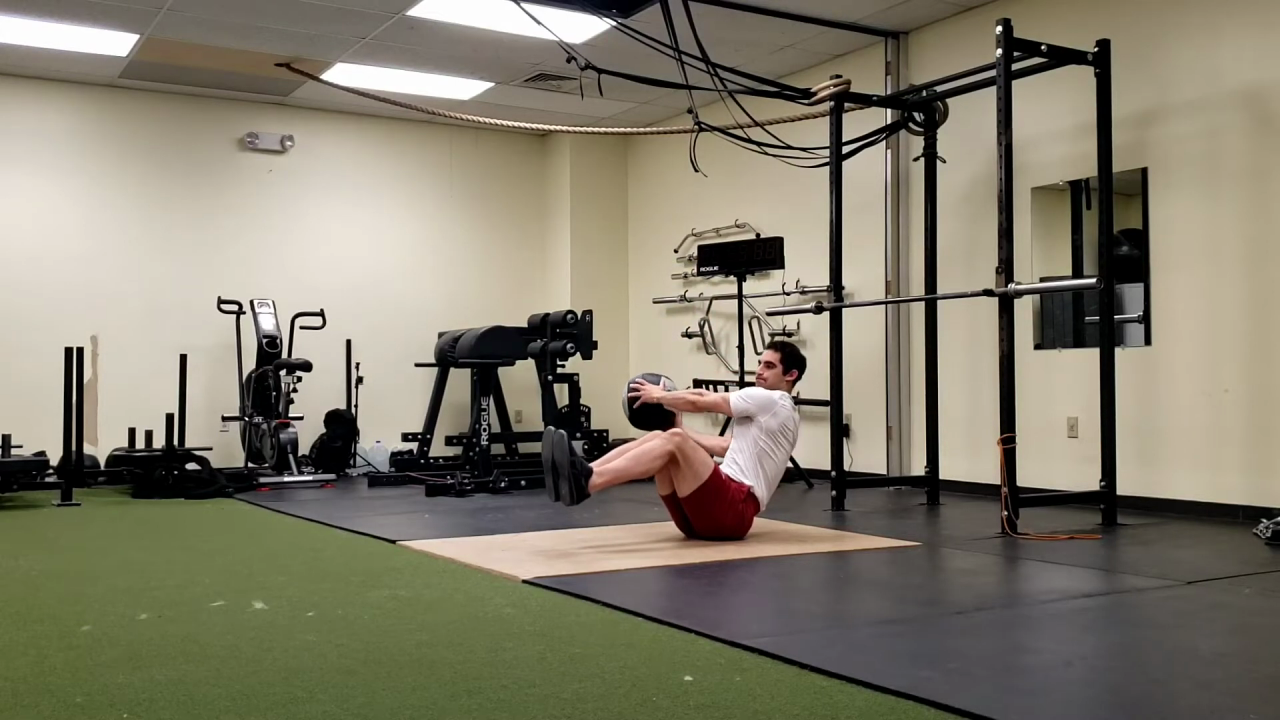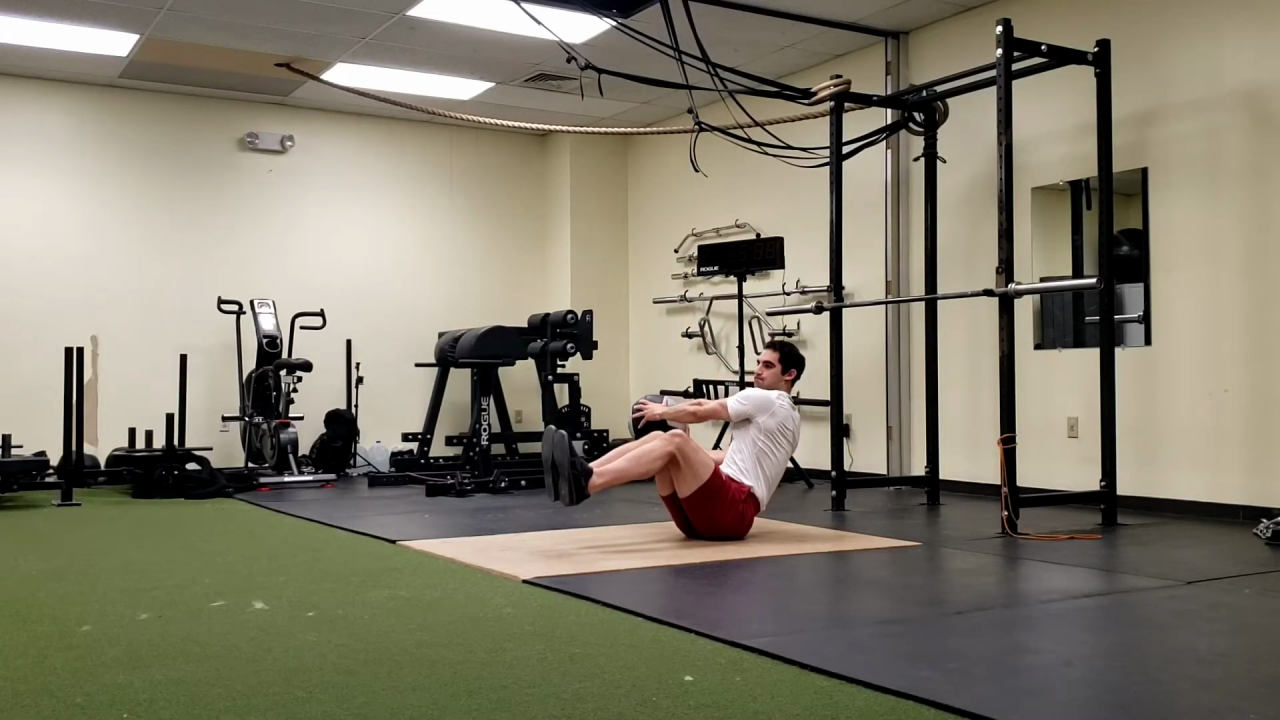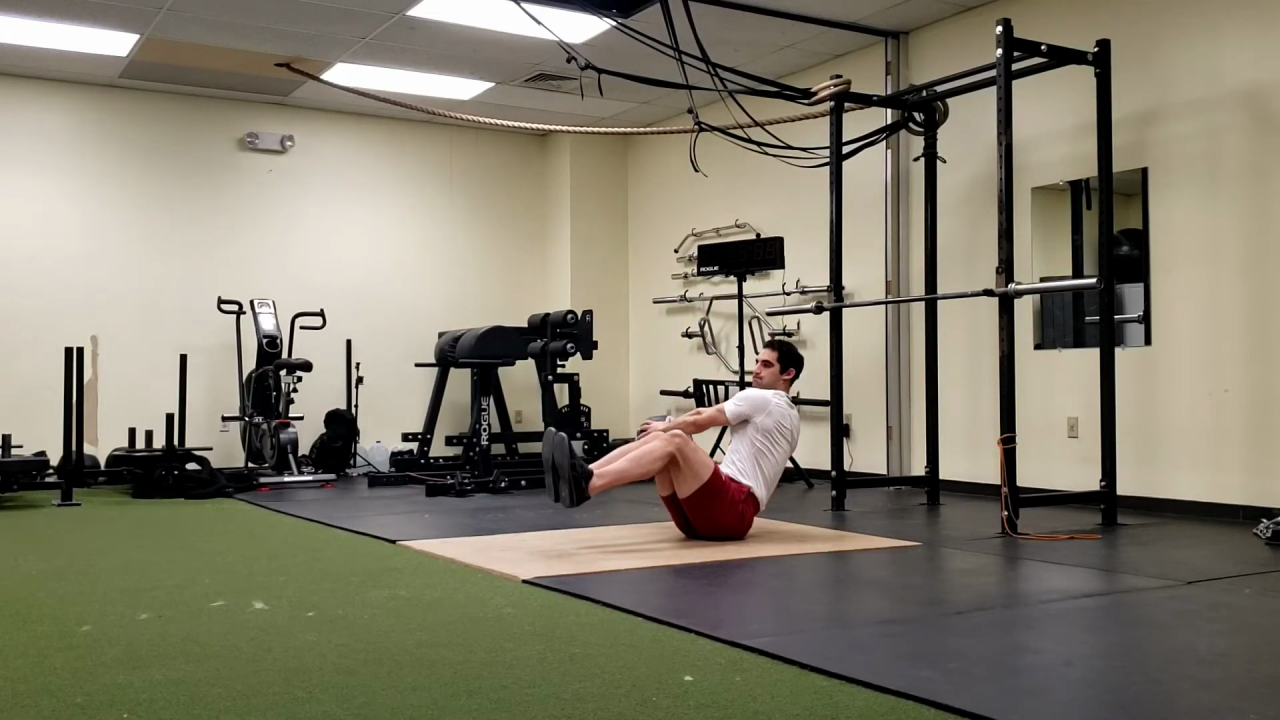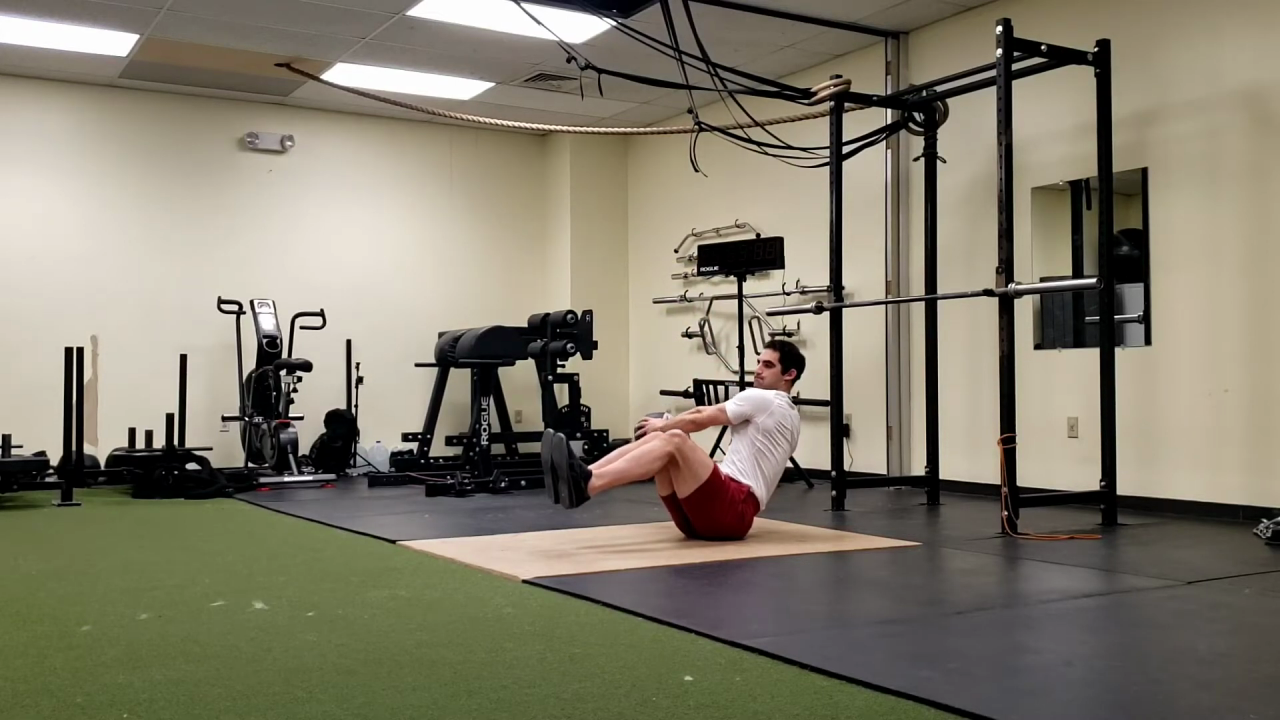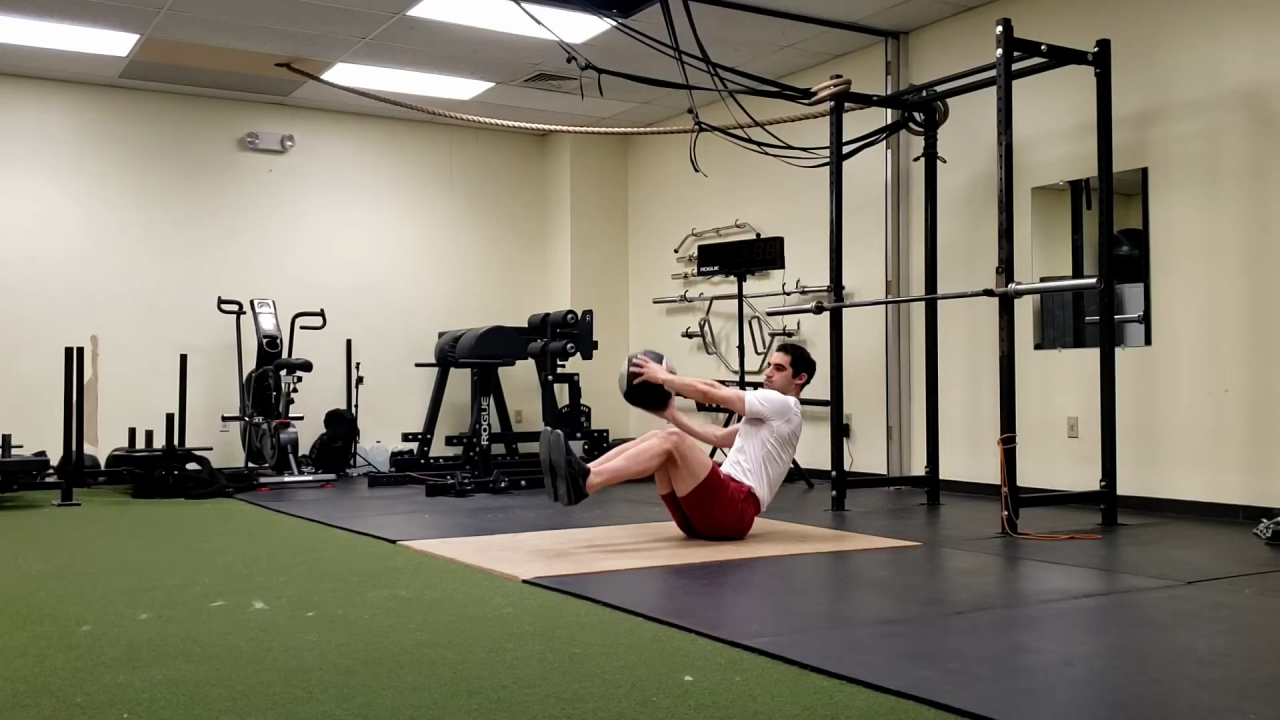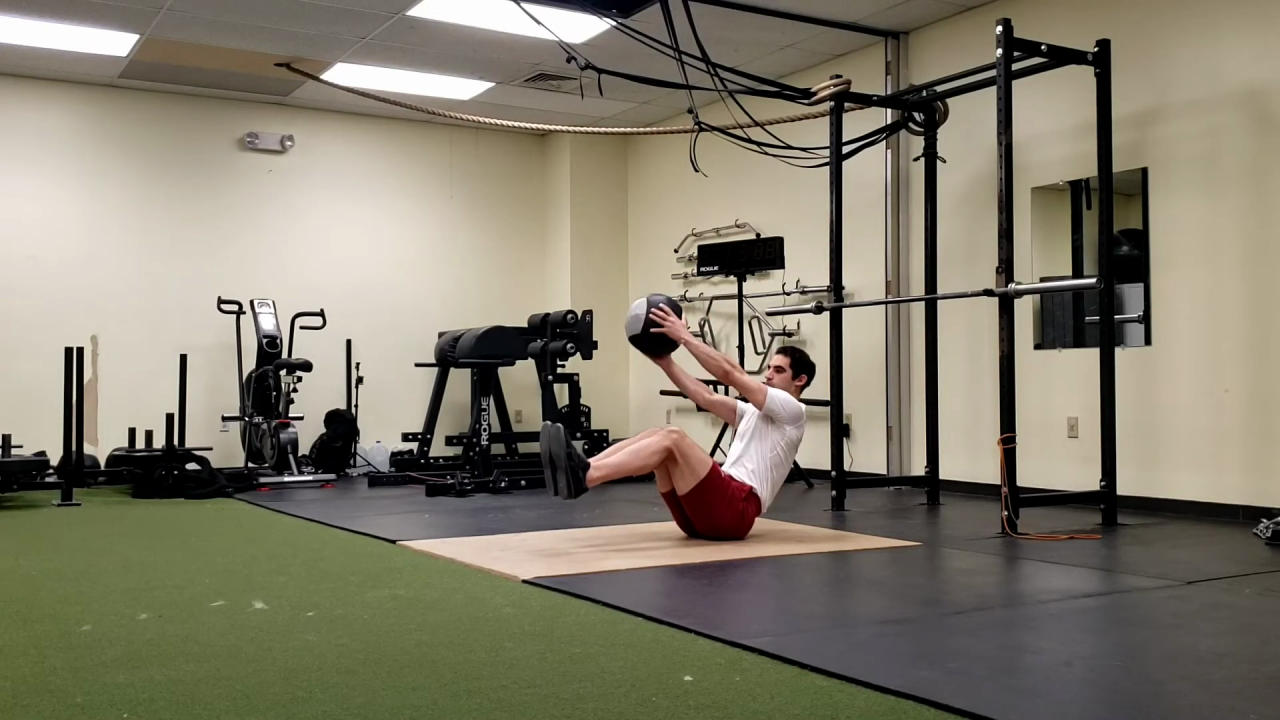
dt=0.4s
person 1, frame 1
left shoulder: (771, 400)
right shoulder: (769, 411)
left elbow: (702, 400)
right elbow: (727, 448)
left wrist: (660, 396)
right wrist: (684, 433)
left hip: (732, 510)
left knee: (674, 440)
right knee: (658, 438)
left ankle: (586, 483)
right ankle: (584, 473)
person 1, frame 2
left shoulder: (768, 400)
right shoulder: (774, 413)
left elbow: (701, 410)
left wrist: (662, 412)
right wrist: (689, 456)
left hip: (733, 510)
right hip: (709, 509)
left knee: (675, 440)
right knee: (657, 438)
left ankle: (585, 484)
right ankle: (582, 474)
person 1, frame 3
left shoulder: (762, 399)
right shoulder: (782, 414)
left elbow: (701, 420)
left wrist: (664, 426)
left hip: (732, 511)
left knee: (675, 440)
right knee: (658, 439)
left ankle: (586, 485)
right ankle: (583, 475)
person 1, frame 4
left shoulder: (766, 400)
right shoulder: (779, 414)
left elbow: (700, 419)
left wrist: (662, 424)
left hip: (732, 510)
right hip: (707, 509)
left knee: (674, 439)
right knee: (657, 439)
left ankle: (585, 486)
right ankle: (582, 476)
person 1, frame 5
left shoulder: (781, 405)
right shoulder: (766, 416)
left elbow: (711, 393)
right elbow: (718, 437)
left wrist: (662, 376)
right wrist: (669, 414)
left hip: (733, 510)
right hip: (716, 504)
left knee: (671, 439)
right knee: (658, 437)
left ankle: (584, 483)
right ankle: (582, 474)
person 1, frame 6
left shoulder: (791, 410)
right shoulder: (756, 411)
left elbow: (729, 374)
right elbow: (707, 398)
left wrist: (684, 336)
right wrist: (664, 361)
left hip: (735, 509)
right hip: (711, 506)
left knee: (673, 437)
right knee: (658, 434)
left ankle: (583, 477)
right ankle: (581, 469)
